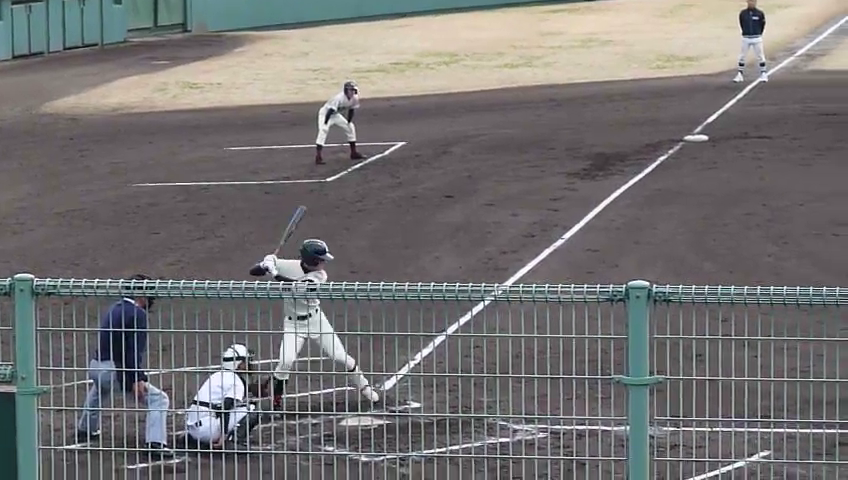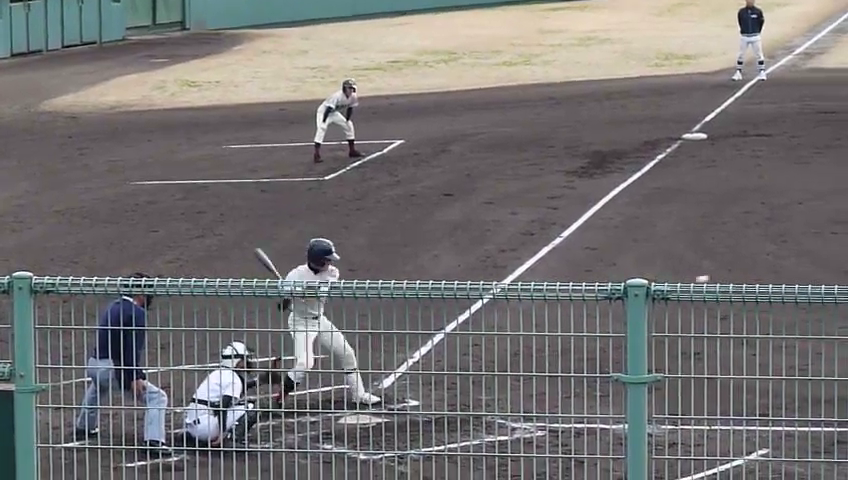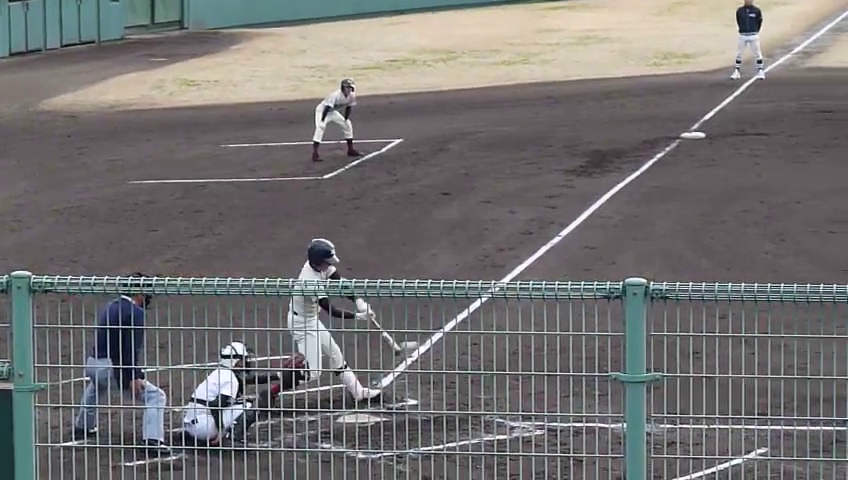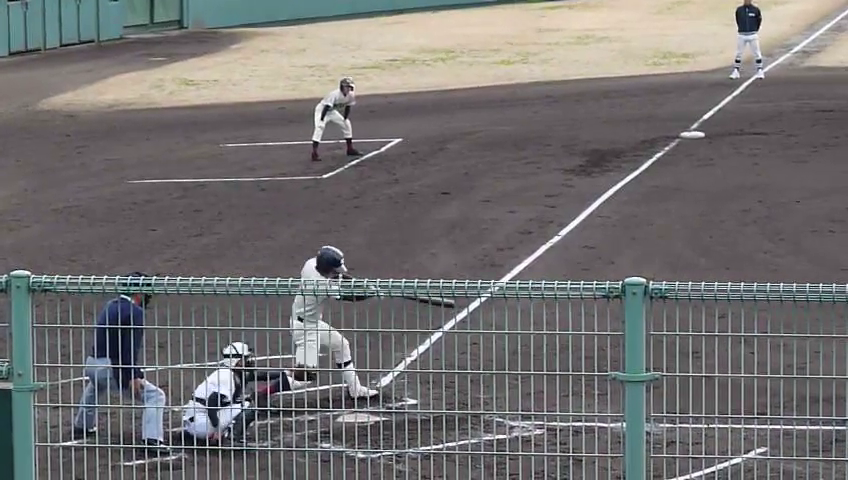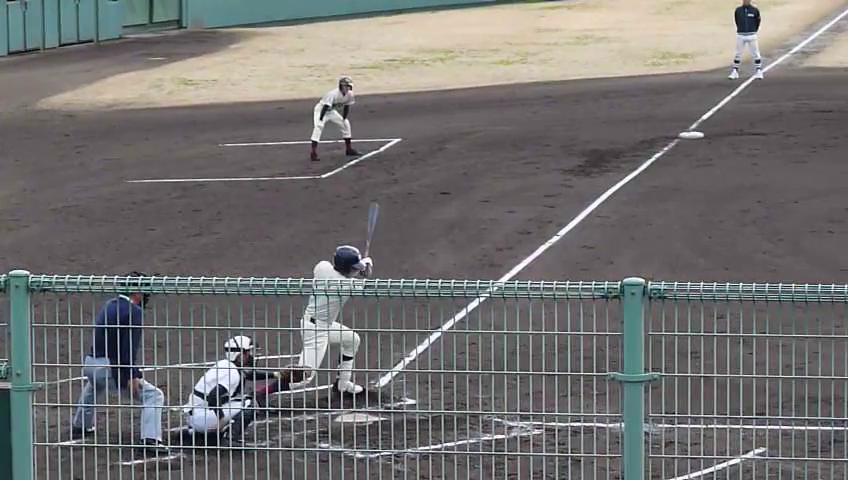
dt=0.1s
person 1, frame 1
left shoulder: (114, 308)
right shoulder: (138, 314)
left elbow: (110, 341)
right elbow: (134, 350)
right wrist: (137, 379)
left hip: (96, 367)
right hip: (115, 370)
left knee: (97, 393)
right knee: (158, 399)
left ankle: (85, 430)
right ankle: (156, 444)
person 1, frame 2
left shoulder: (113, 307)
right shoulder: (137, 312)
left elbow: (108, 339)
right elbow: (133, 348)
right wrist: (135, 377)
left hip: (94, 365)
right hip: (114, 368)
left knee: (96, 390)
right knee: (157, 397)
left ankle: (84, 429)
right ankle: (154, 442)
person 1, frame 3
left shoulder: (111, 306)
right shoulder: (136, 311)
left elbow: (107, 338)
right elbow: (132, 348)
right wrist: (134, 376)
left hip: (93, 364)
right hip: (112, 368)
left knee: (94, 389)
right knee: (155, 396)
left ankle: (82, 428)
right ankle: (153, 441)
person 1, frame 4
left shoulder: (110, 306)
right shoulder: (135, 311)
left elbow: (106, 338)
right elbow: (131, 348)
right wrist: (133, 376)
left hip: (92, 364)
right hip: (111, 368)
left knee: (93, 390)
right knee: (154, 396)
left ankle: (81, 428)
right ankle: (153, 441)
person 1, frame 5
left shoulder: (109, 305)
right shoulder: (133, 311)
left elbow: (104, 338)
right elbow: (129, 347)
right wrist: (132, 376)
left hip: (90, 364)
right hip: (110, 367)
left knee: (92, 389)
right knee: (153, 396)
left ankle: (79, 428)
right ankle: (151, 441)
person 2, frame 1
left shoulder: (320, 275)
right shoulder: (286, 266)
left elbow: (301, 287)
right elbow: (253, 271)
left wrist: (275, 274)
right wrist: (266, 266)
left hip: (316, 320)
right hip: (293, 323)
left knee: (340, 356)
right knee: (286, 361)
left ankle: (363, 385)
right ankle: (275, 398)
person 2, frame 2
left shoulder: (331, 273)
right shoulder: (296, 275)
right elbow: (283, 305)
left hip: (318, 320)
right hip: (301, 324)
left knee: (347, 353)
right knee: (304, 365)
left ankle: (359, 394)
right ankle: (281, 396)
person 2, frame 3
left shoulder: (323, 267)
right shoulder: (312, 281)
right elbow: (331, 310)
left wrist: (359, 302)
right wrist: (357, 316)
left hip: (311, 319)
right hip: (302, 323)
left knee: (334, 353)
right knee: (313, 372)
left ankle: (357, 391)
person 2, frame 4
left shoulder: (311, 263)
right shoulder: (324, 286)
right elbow: (353, 297)
left hip: (314, 324)
right hip: (304, 328)
left knee: (341, 344)
right knee: (306, 374)
left ankle: (355, 388)
person 2, frame 5
left shoulder: (322, 266)
right shoulder: (347, 285)
right elbow: (365, 285)
right wrist: (367, 267)
left hip: (323, 324)
right hip: (315, 329)
left knee: (353, 339)
right knee: (305, 375)
left ankle: (343, 384)
person 3, frame 1
left shoulder: (219, 375)
right shoulder: (236, 381)
right elbow: (225, 408)
right wrist: (223, 435)
right hip: (206, 429)
right knee: (251, 410)
right ankle: (236, 443)
person 3, frame 2
left shoulder: (218, 373)
right shoulder: (233, 378)
right elbow: (222, 406)
left wrist: (256, 381)
right wrist: (223, 433)
left hip: (192, 424)
right hip: (204, 427)
right knee: (250, 408)
right ankle: (233, 441)
person 3, frame 3
left shoulder: (222, 372)
right shoulder: (230, 378)
left elbow: (251, 379)
right elbow: (217, 405)
left wrist: (278, 376)
right wrist: (220, 431)
right hip: (205, 424)
right knee: (249, 407)
right ankle: (232, 440)
person 3, frame 4
left shoulder: (227, 371)
right shoulder: (229, 377)
left elbow: (255, 375)
right elbow: (211, 403)
left wrist: (285, 375)
right wrist: (217, 429)
left hip: (193, 421)
right hip: (201, 423)
right knee: (248, 406)
person 3, frame 5
left shoulder: (228, 365)
right shoulder: (232, 372)
left elbow: (252, 373)
right elbow: (213, 397)
left wrist: (275, 374)
right wrist: (221, 418)
left hip: (196, 415)
right hip: (200, 416)
right knee: (249, 404)
right ankle: (231, 439)
